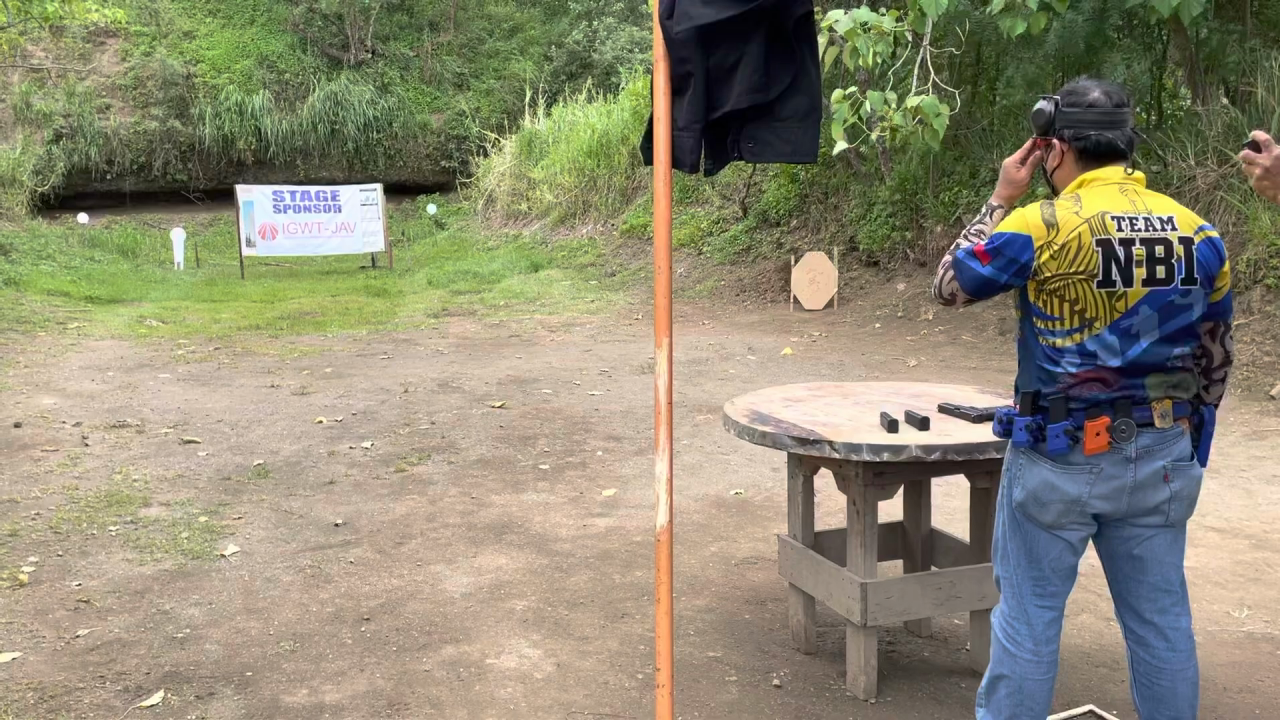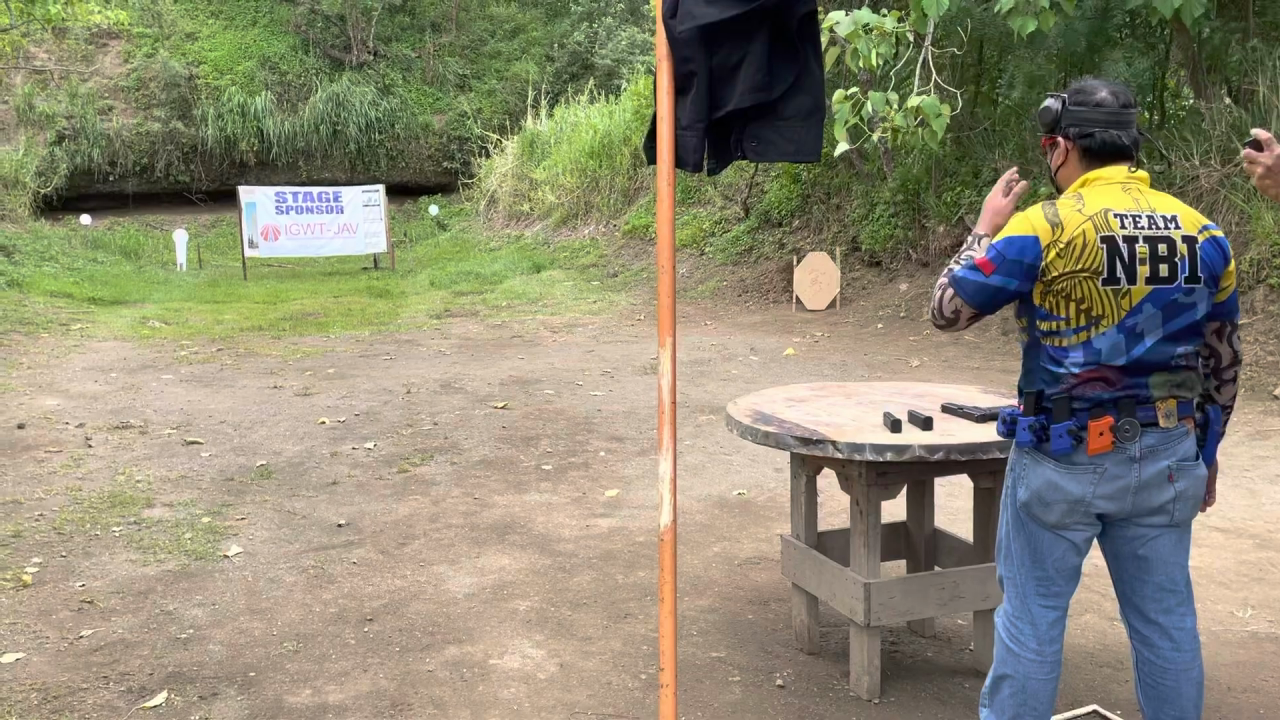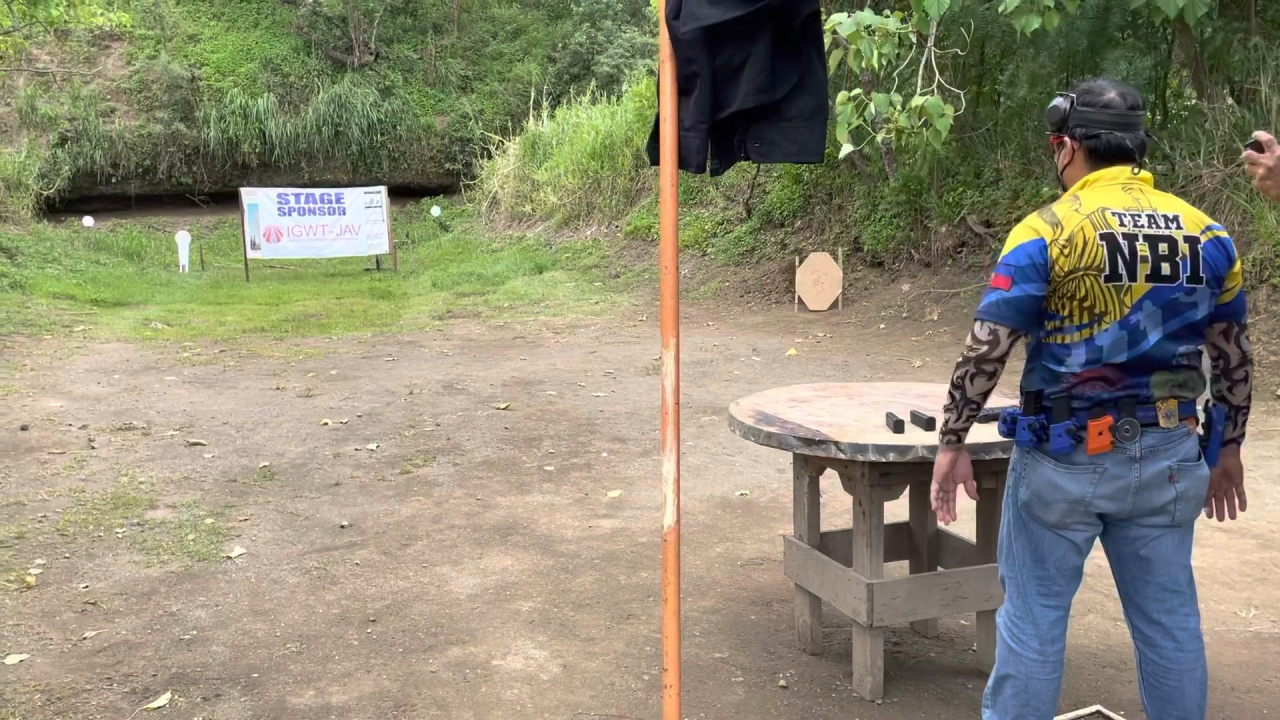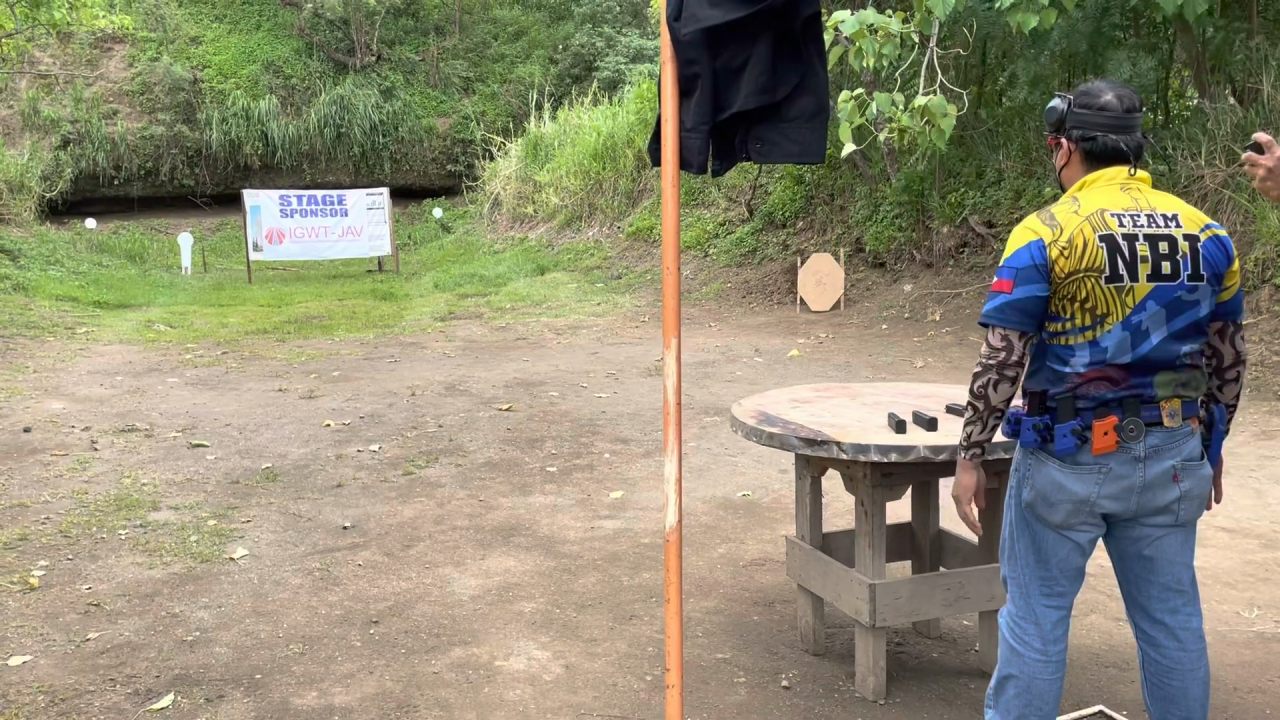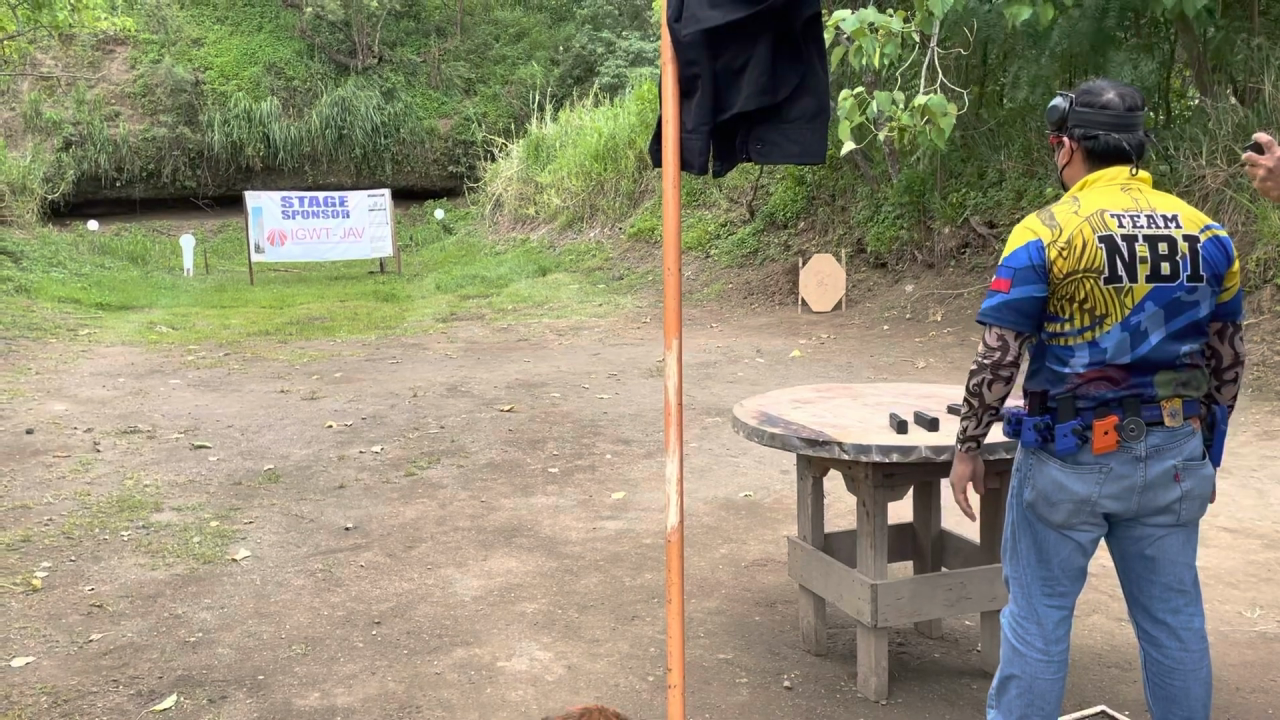
dt=0.3s
person 1, frame 1
left shoulder: (1038, 226)
right shoulder: (1198, 232)
left elbow: (949, 286)
right elbow: (1215, 358)
left wrist: (1001, 199)
right wrist: (1192, 441)
left hip: (1060, 456)
right hip: (1159, 455)
left knee: (1029, 614)
right knee: (1160, 615)
person 1, frame 2
left shoulder: (1043, 227)
right shoulder: (1202, 233)
left elbow: (948, 309)
right elbow: (1224, 357)
left wrist: (987, 229)
right wrist: (1207, 445)
left hip: (1065, 457)
right hip: (1165, 455)
left knee: (1032, 615)
right knee: (1166, 616)
person 1, frame 3
left shoulder: (1048, 230)
right shoulder: (1207, 232)
left elbow: (985, 349)
right elbow: (1233, 356)
left wrist: (951, 441)
right wrist: (1227, 448)
left hip: (1065, 457)
right hip: (1166, 455)
left knee: (1034, 615)
right knee: (1169, 616)
person 1, frame 4
left shoulder: (1046, 232)
right shoulder: (1204, 233)
left elbow: (1002, 360)
right elbow: (1228, 357)
left wrist: (970, 455)
right wrist: (1210, 444)
left hip: (1069, 458)
right hip: (1170, 455)
left knee: (1035, 614)
right knee: (1171, 615)
person 1, frame 5
left shoulder: (1046, 233)
right shoulder: (1206, 233)
left elbow: (998, 358)
right elbow: (1227, 358)
left wrist: (967, 446)
right wrist: (1206, 441)
left hip: (1070, 457)
right hip: (1172, 455)
left knee: (1039, 614)
right knee: (1173, 615)
